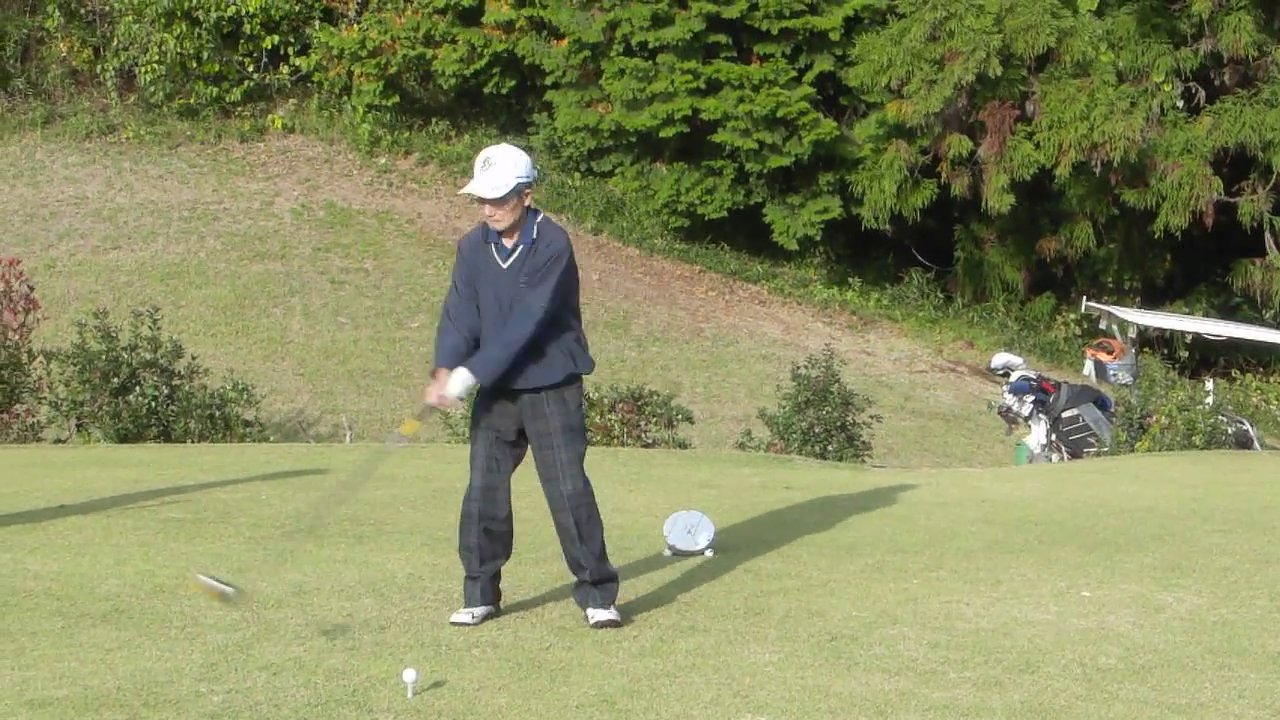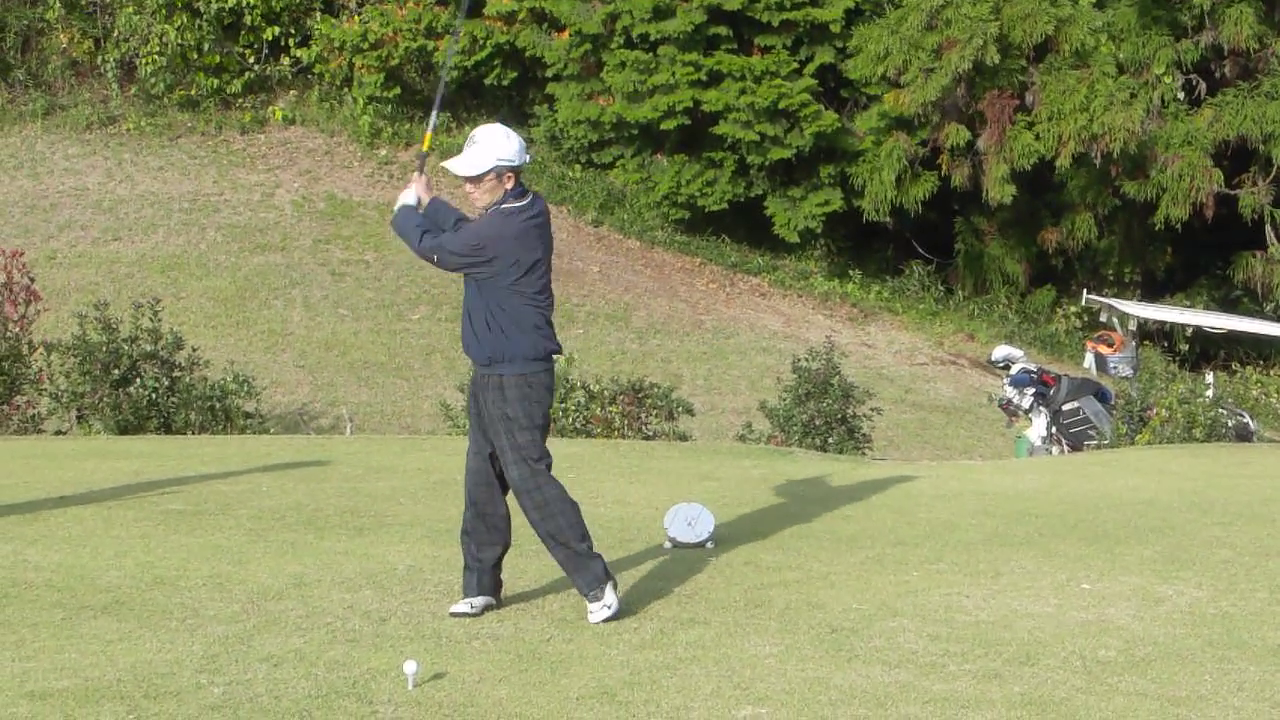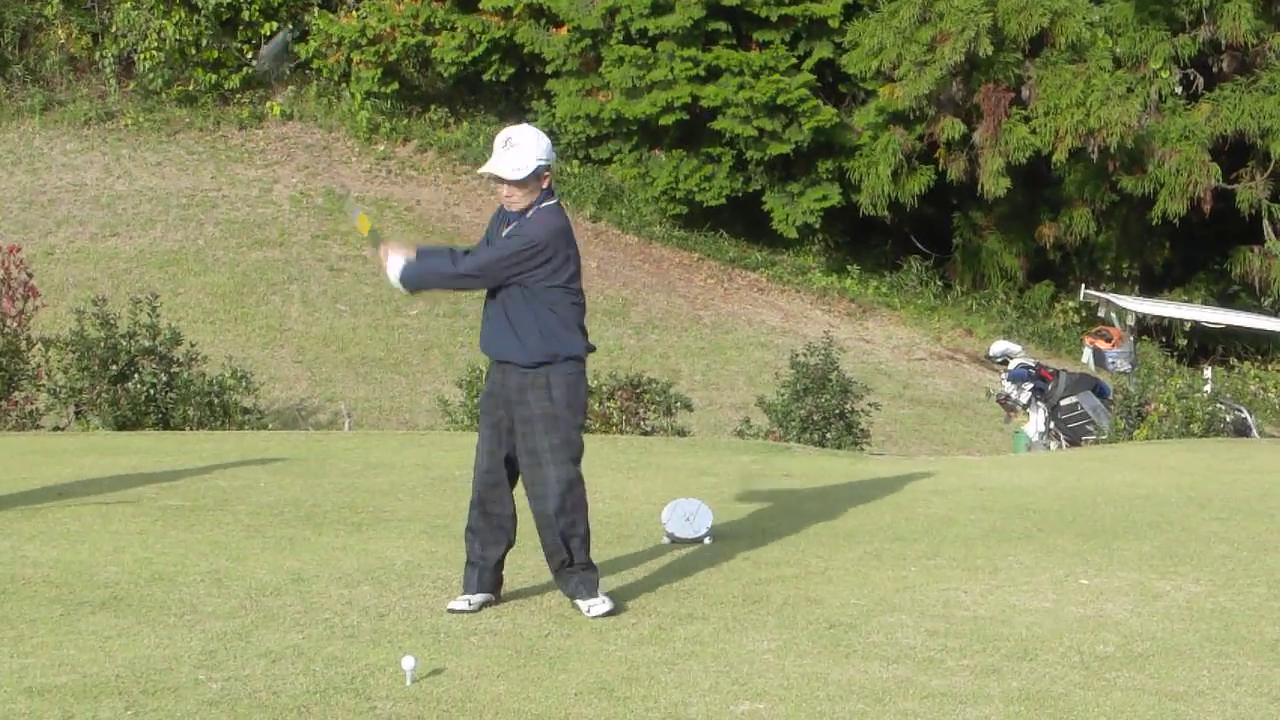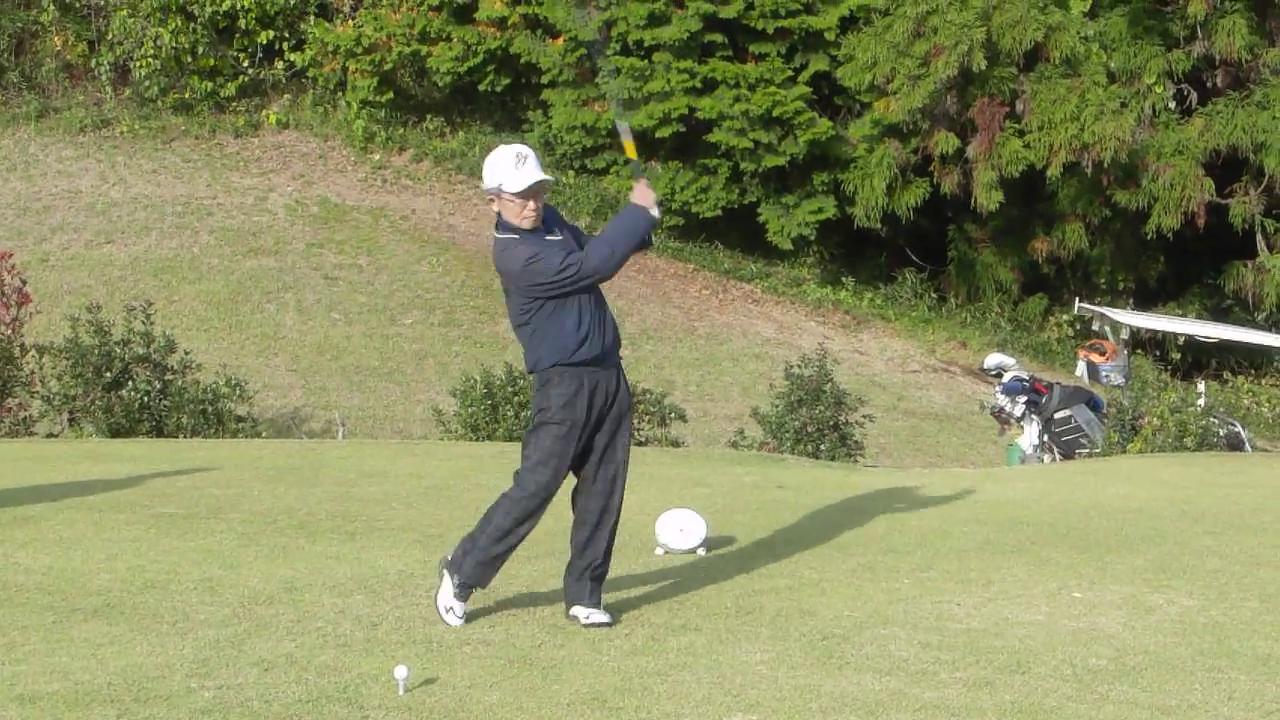
dt=0.4s
person 1, frame 1
left shoulder: (550, 245)
right shoulder: (471, 247)
left elbow: (523, 324)
right elbow: (460, 315)
left wrist: (467, 375)
right wrist: (444, 370)
left hip: (555, 390)
right hip: (497, 391)
left knee: (569, 491)
right knee: (484, 493)
left ankle: (597, 593)
right ankle: (481, 594)
person 1, frame 2
left shoulder: (502, 230)
right shoulder: (524, 209)
left elbow: (436, 248)
right elbow: (463, 235)
left wrist: (408, 208)
right wrist: (430, 204)
left hip: (515, 375)
right hip: (494, 371)
left knee: (527, 476)
right knee: (482, 480)
left ankle: (595, 581)
right ankle: (481, 584)
person 1, frame 3
left shoulder: (546, 226)
right shoulder: (513, 215)
left elbow: (474, 269)
right elbow: (477, 262)
left wrist: (405, 270)
right wrist: (419, 257)
left hip: (552, 374)
right hip: (504, 372)
left knee: (553, 481)
right knee: (491, 477)
left ankle: (579, 583)
right ankle: (480, 580)
person 1, frame 4
left shoulder: (546, 228)
right shoulder: (517, 256)
left elbow: (595, 249)
right elbow: (600, 262)
left wrist: (634, 218)
right wrist: (638, 212)
left hip: (604, 372)
right hip: (562, 381)
left knee: (601, 488)
right knee: (536, 483)
left ankle: (583, 594)
right ankle: (463, 567)
